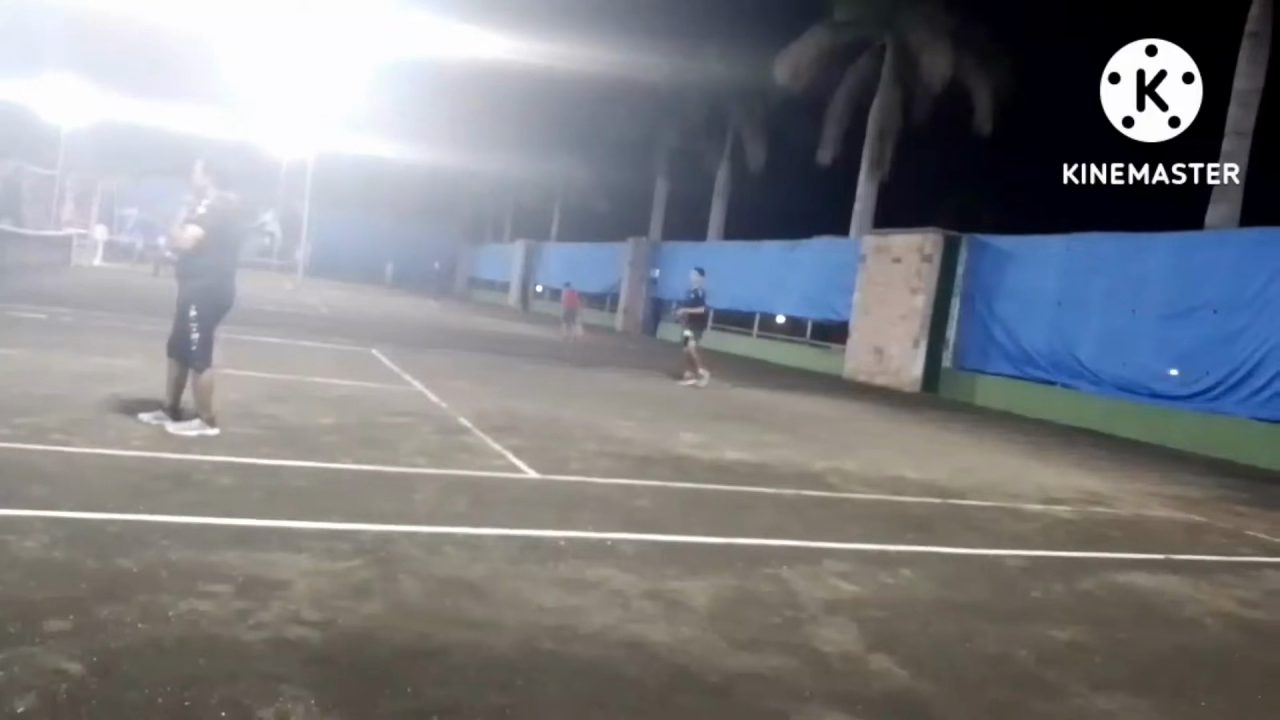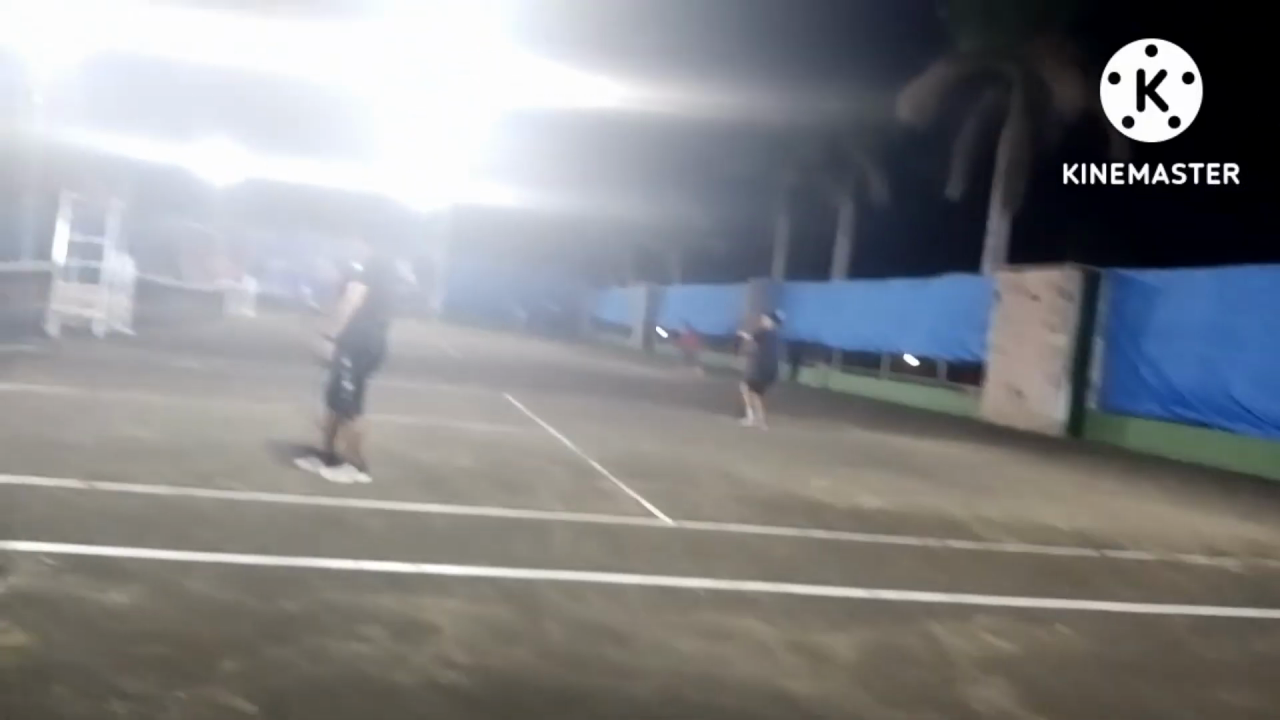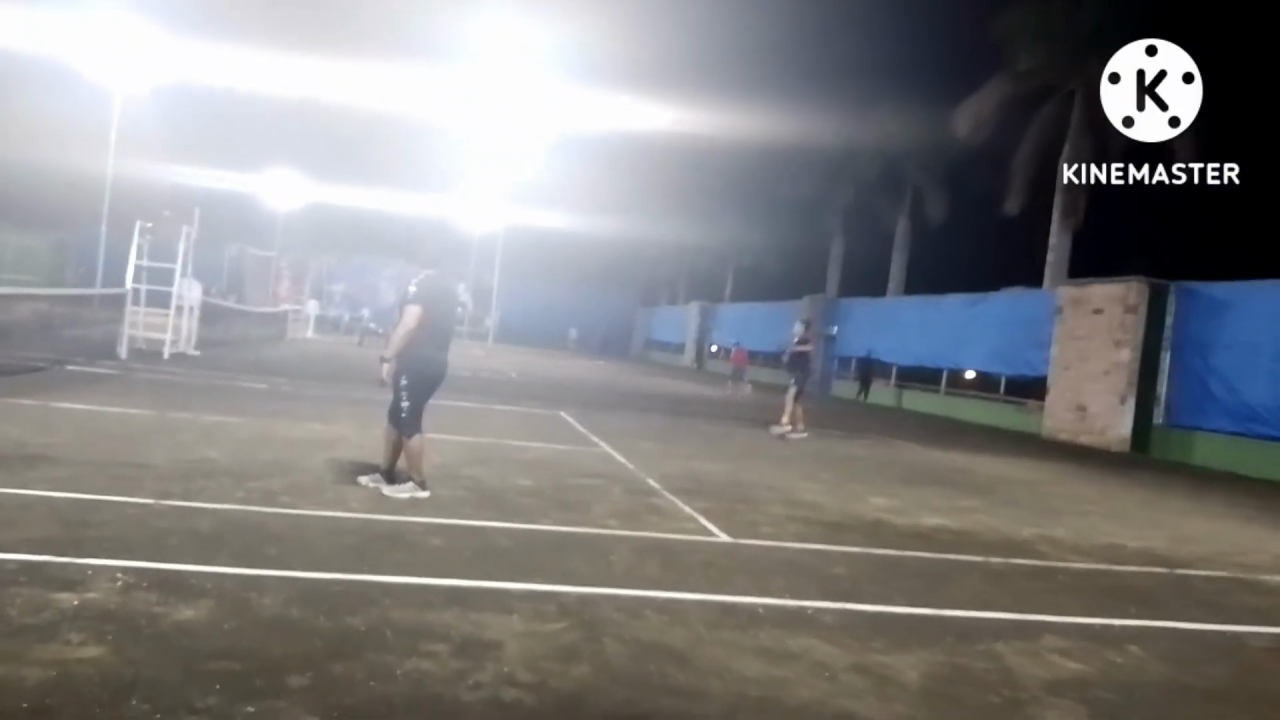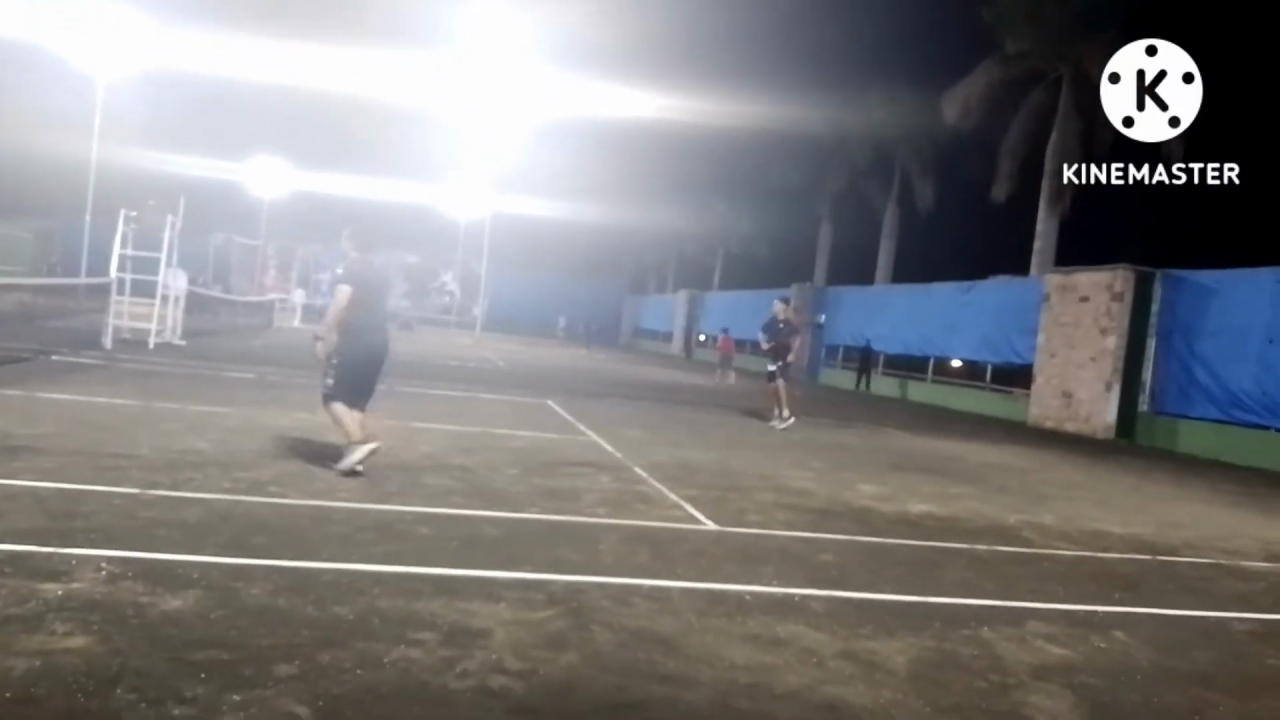
dt=1s
person 1, frame 1
left shoulder: (211, 206)
right shoulder: (231, 207)
left elbow: (185, 242)
left wrist: (173, 233)
left hip: (204, 290)
right hip: (205, 288)
left knee: (197, 357)
right knee: (177, 350)
left ankle: (206, 421)
right ankle: (170, 410)
person 1, frame 2
left shoulder: (365, 262)
right shoulder: (383, 265)
left elbow: (353, 302)
left wrist: (333, 337)
left hip: (358, 342)
right hip: (370, 340)
left knee: (348, 405)
right knee: (335, 400)
left ankle: (356, 466)
right ankle: (327, 455)
person 1, frame 3
left shoulder: (422, 284)
right shoulder: (448, 288)
left elbow: (409, 324)
left wrist: (388, 358)
left hip: (417, 363)
right hip: (434, 362)
left knee: (409, 423)
right knee: (396, 417)
left ankle: (417, 483)
right ankle: (386, 473)
person 1, frame 4
left shoulder: (350, 269)
right shoulder: (378, 273)
left elbow: (339, 304)
left wrist: (321, 337)
left hip: (354, 343)
right hip: (378, 343)
left knee: (333, 398)
right knee: (356, 402)
left ankle: (359, 442)
right ankle: (354, 456)
